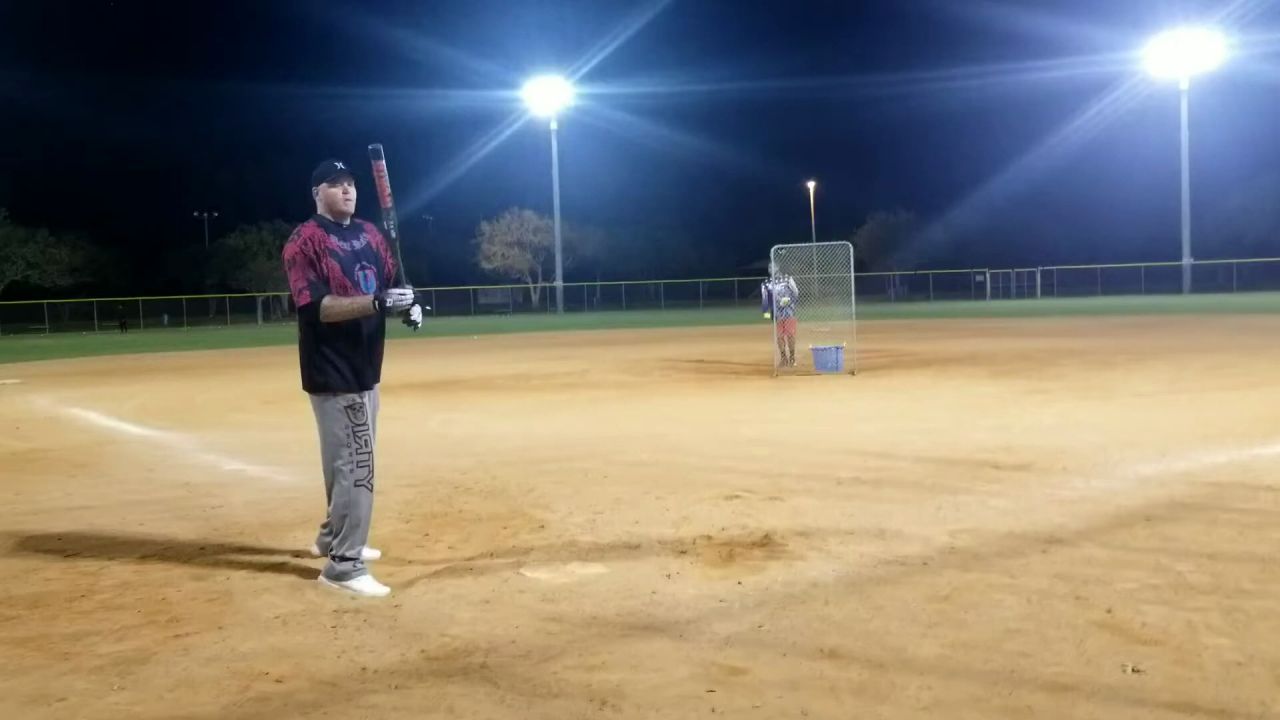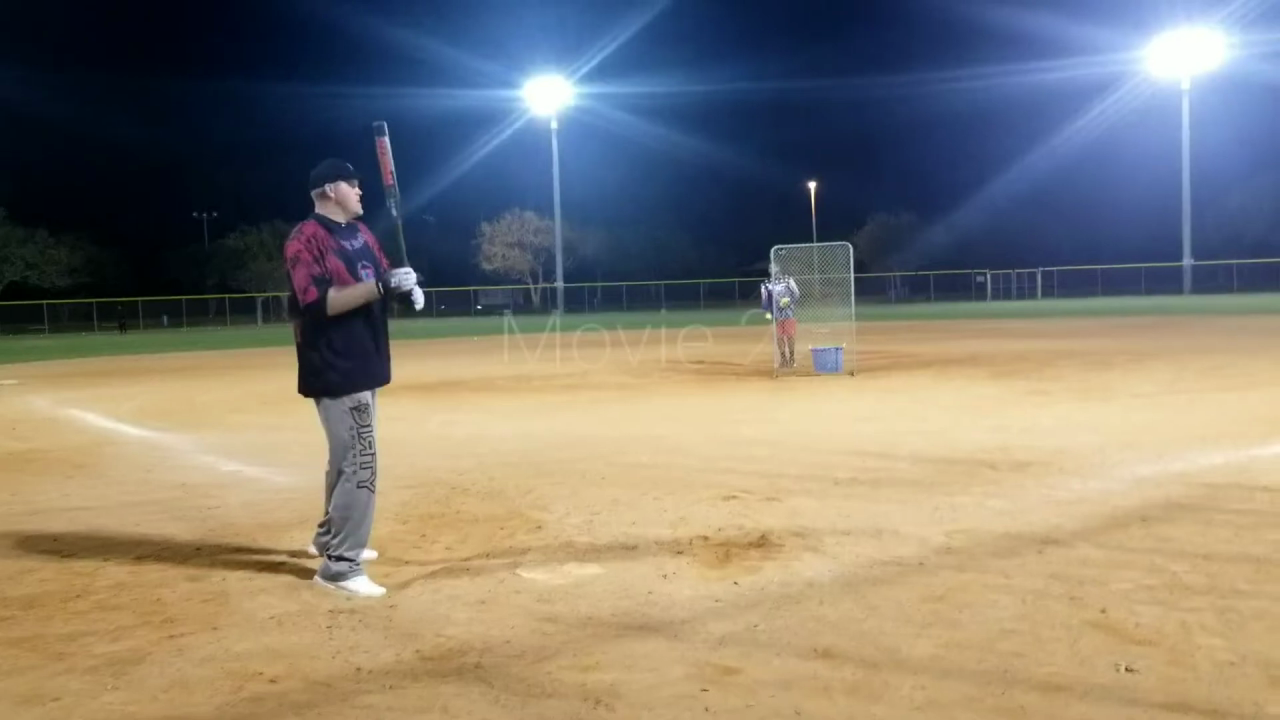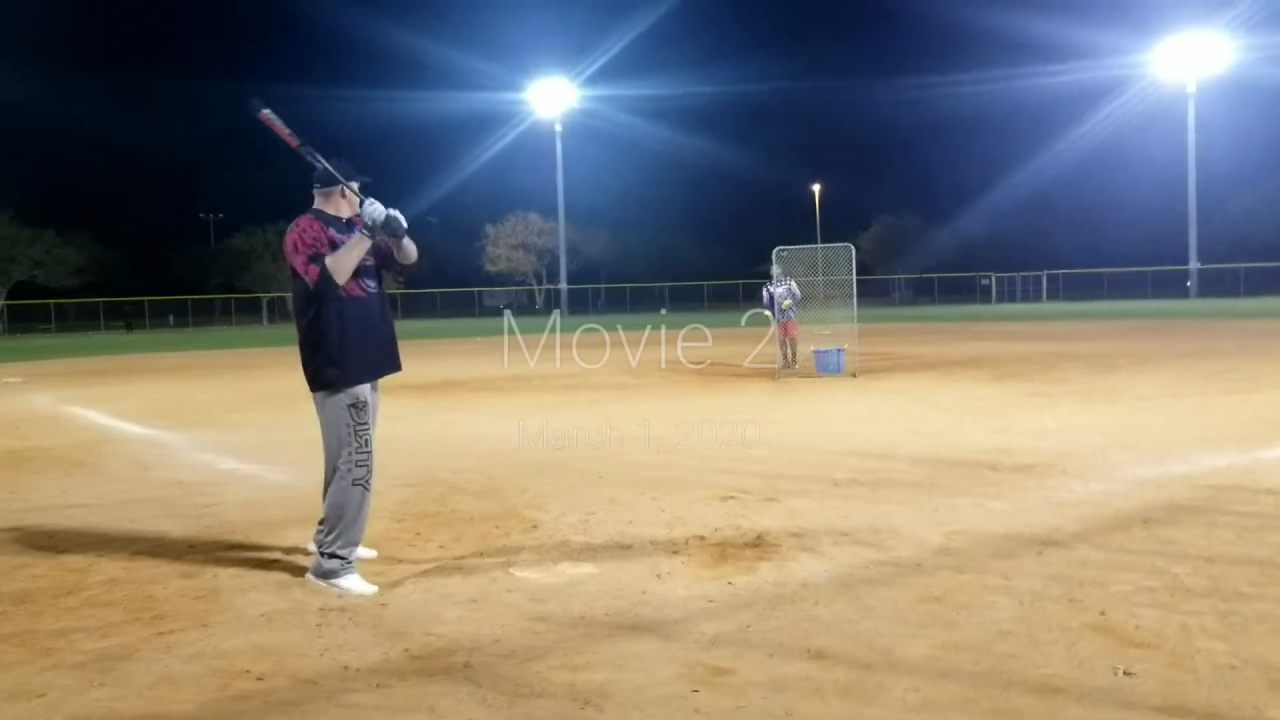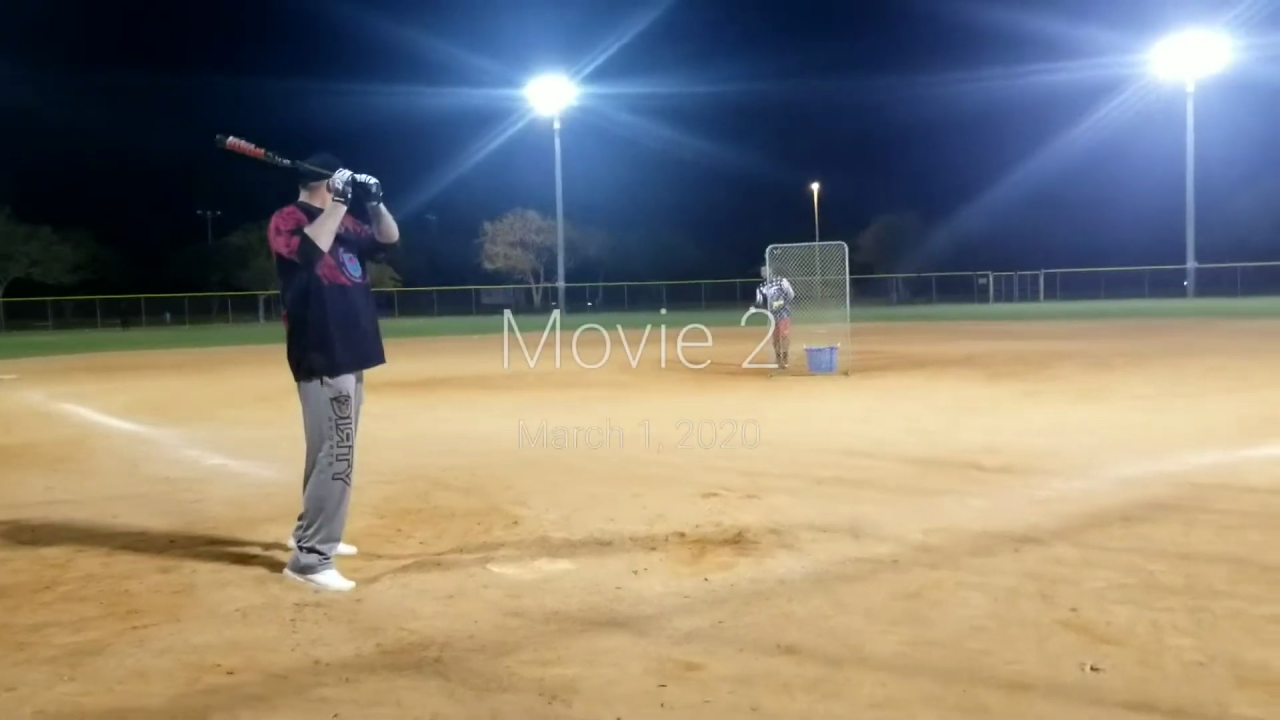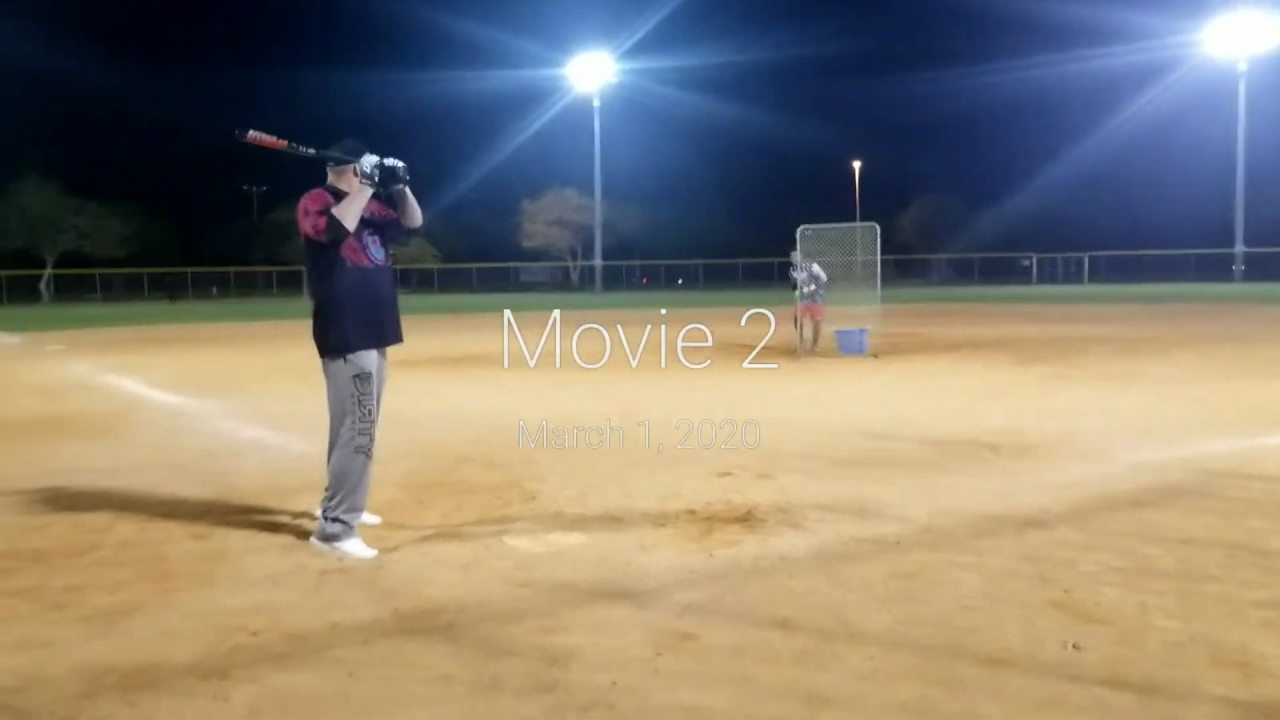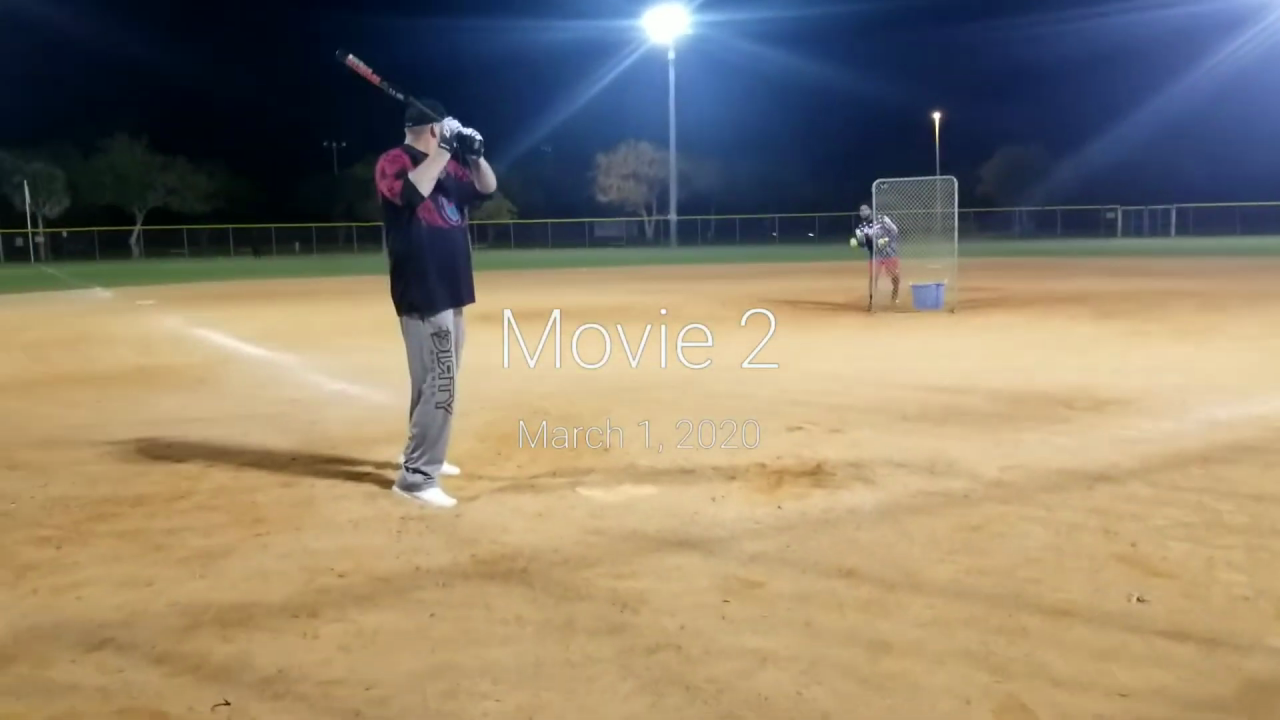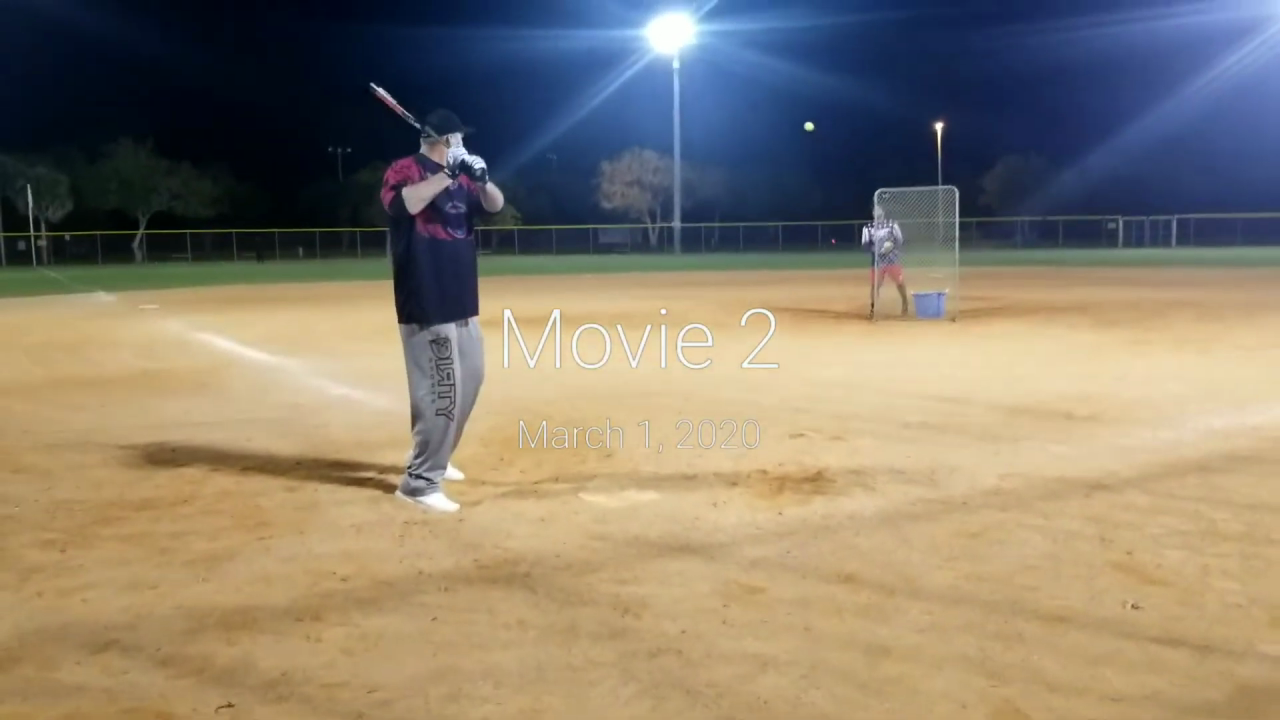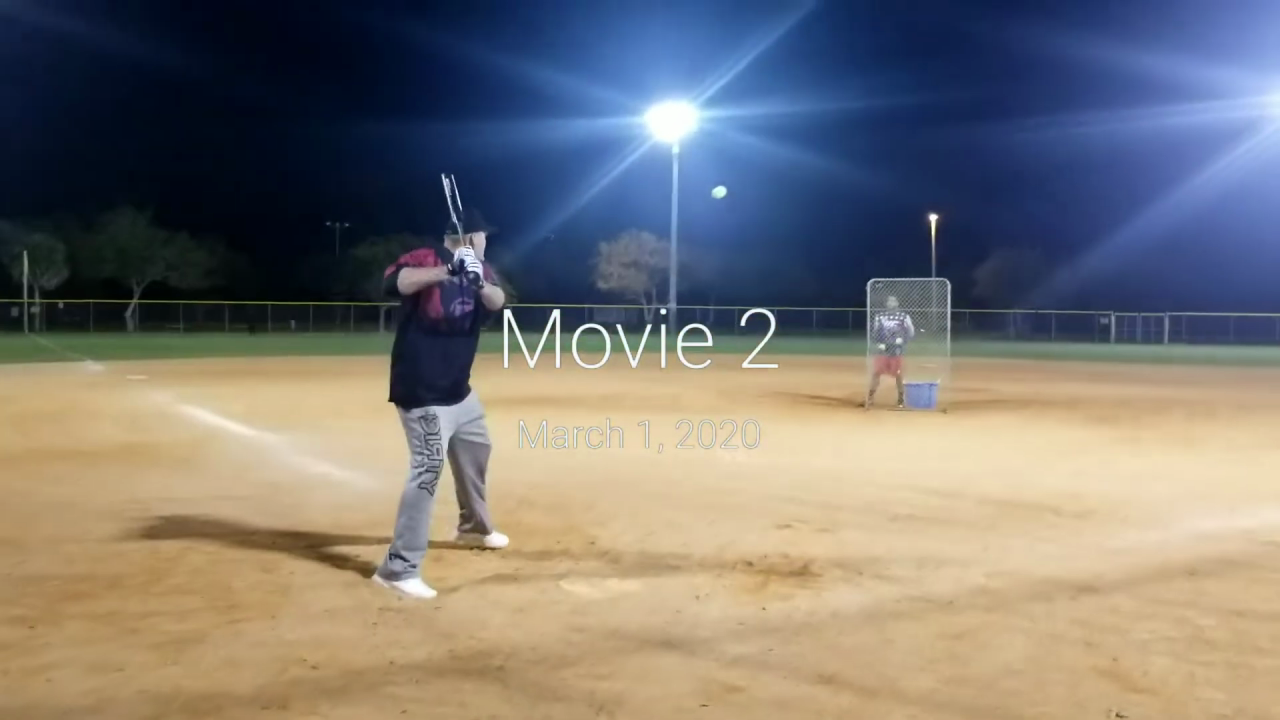
dt=0.4s
person 1, frame 1
left shoulder: (370, 233)
right shoulder: (305, 242)
left elbow: (390, 280)
right elbow: (317, 307)
left wrist: (405, 303)
right wrist: (377, 302)
left hip: (366, 366)
right hip: (333, 372)
left knee: (351, 459)
right knee: (354, 464)
left ankle: (335, 536)
right ankle: (343, 565)
person 1, frame 2
left shoulder: (361, 234)
right shoulder: (306, 239)
left elbow: (379, 286)
right elbow: (320, 303)
left wrist: (403, 287)
right wrist: (380, 283)
left hip: (364, 364)
right hip: (334, 370)
left knee: (348, 459)
right knee: (360, 464)
left ankle: (331, 536)
right ankle: (340, 566)
person 1, frame 3
left shoulder: (358, 230)
right shoulder: (304, 230)
left elbow: (406, 258)
right elbow: (327, 278)
left wrist: (396, 228)
right wrist: (366, 231)
left hip: (366, 359)
right hip: (336, 364)
left knee: (350, 457)
right knee: (354, 461)
left ankle: (332, 537)
right ankle: (332, 562)
person 1, frame 4
left shoulder: (343, 223)
right shoulder: (288, 219)
left elbow: (388, 239)
right elbow: (309, 249)
left wrist: (372, 200)
right wrist: (339, 201)
left hip: (350, 351)
right hip: (321, 356)
left knee: (333, 450)
right knee: (334, 455)
left ankle: (312, 532)
right ankle: (310, 557)
person 1, frame 5
left shoulder: (370, 206)
right shoulder: (316, 202)
left elbow: (412, 223)
right elbow: (335, 229)
left wrist: (399, 185)
right wrist: (366, 185)
left hip: (374, 331)
right hip: (345, 334)
left knee: (359, 424)
right knee: (357, 428)
left ankle: (340, 503)
right ankle: (334, 526)
person 1, frame 6
left shoulder: (446, 165)
right shoulder: (394, 161)
left elbow: (485, 188)
right elbow: (410, 193)
left wrist: (474, 153)
right wrist: (443, 149)
left hip: (451, 290)
right hip: (421, 293)
left knee: (440, 380)
right knee: (438, 383)
left ankle: (423, 454)
right ankle: (416, 477)
person 1, frame 7
left shoulder: (461, 175)
right shoulder: (406, 170)
left elbow: (495, 205)
right elbow: (400, 205)
left wrist: (481, 179)
right wrist: (447, 175)
left hip: (462, 301)
right hip: (427, 304)
left knee: (469, 377)
right knee: (441, 390)
left ankle: (434, 456)
right ankle: (420, 482)
person 1, frame 8
left shoulder: (473, 272)
right shoulder: (423, 261)
left elbow: (495, 302)
right elbow: (393, 282)
left wrist: (479, 278)
right wrist: (448, 268)
left hip: (456, 387)
right hip: (421, 389)
left knee: (477, 447)
right knee: (427, 468)
left ankle: (474, 526)
right ankle: (398, 568)
